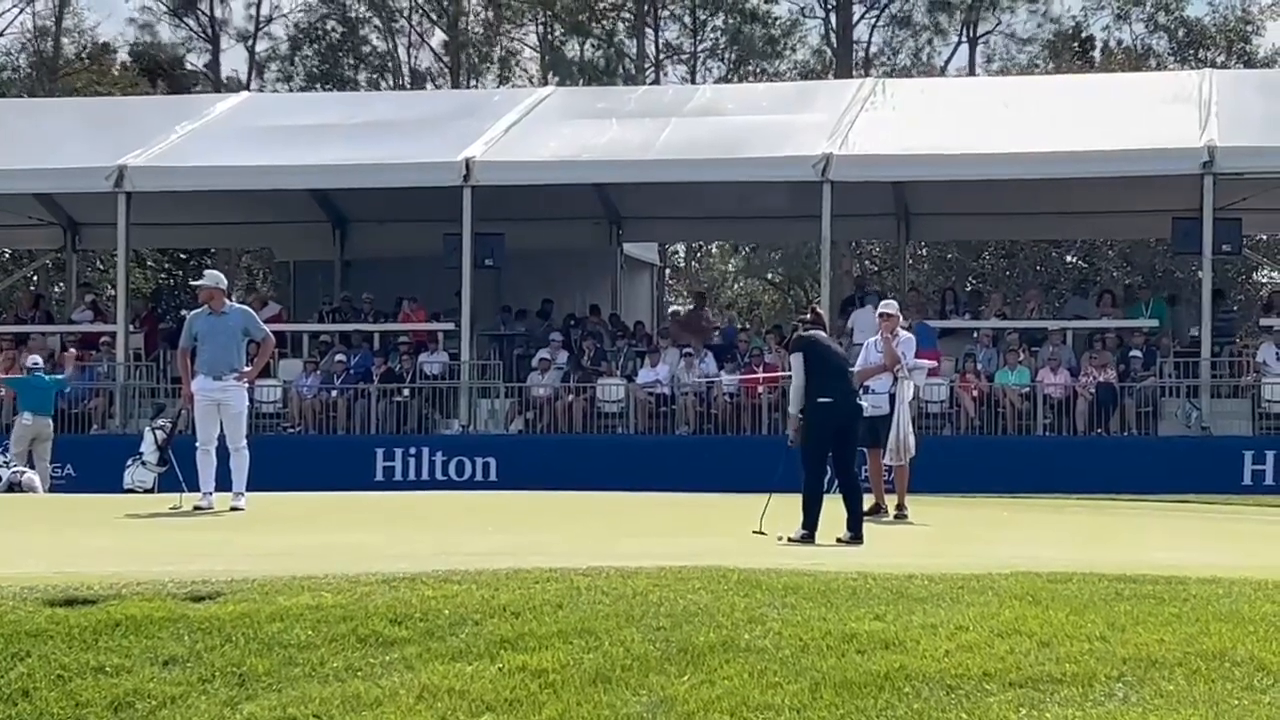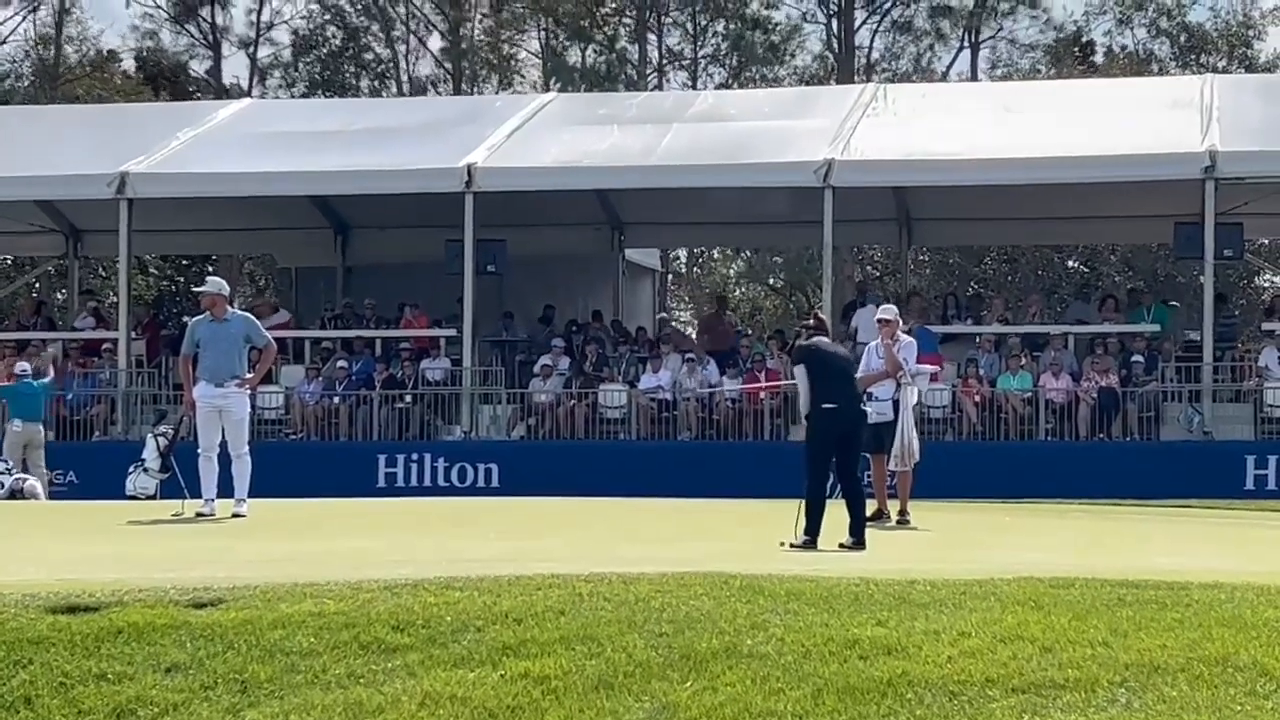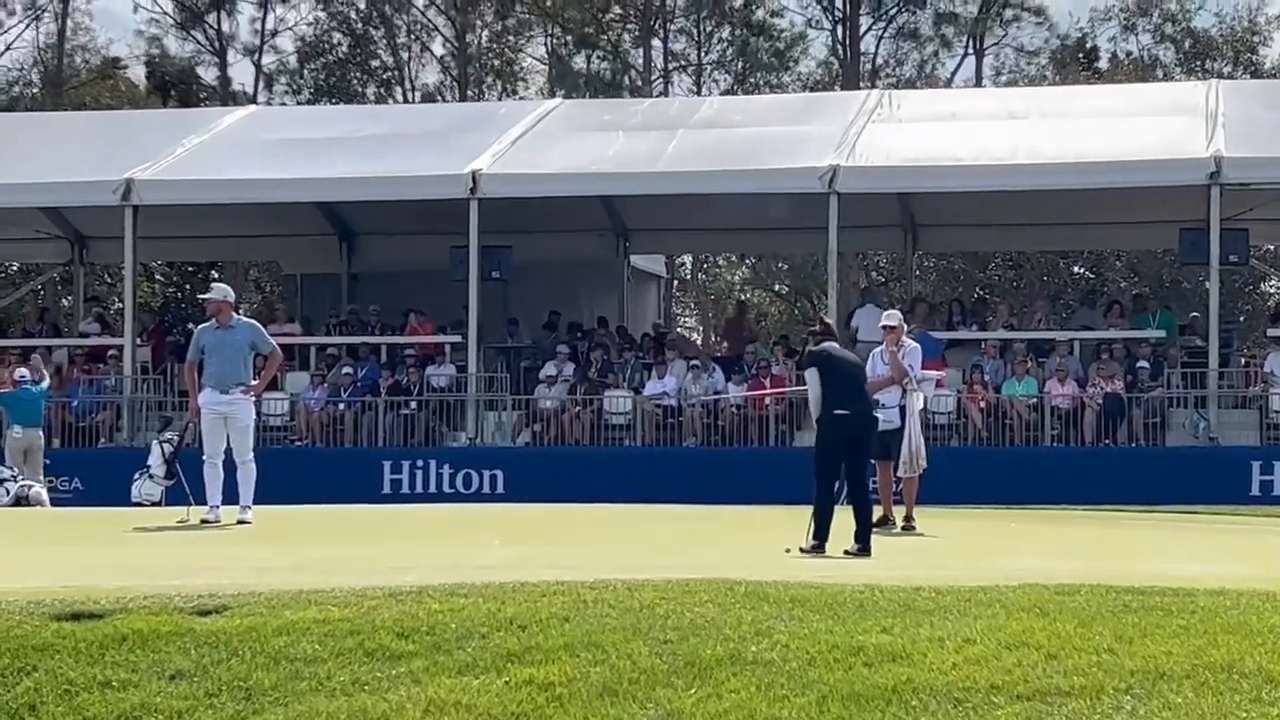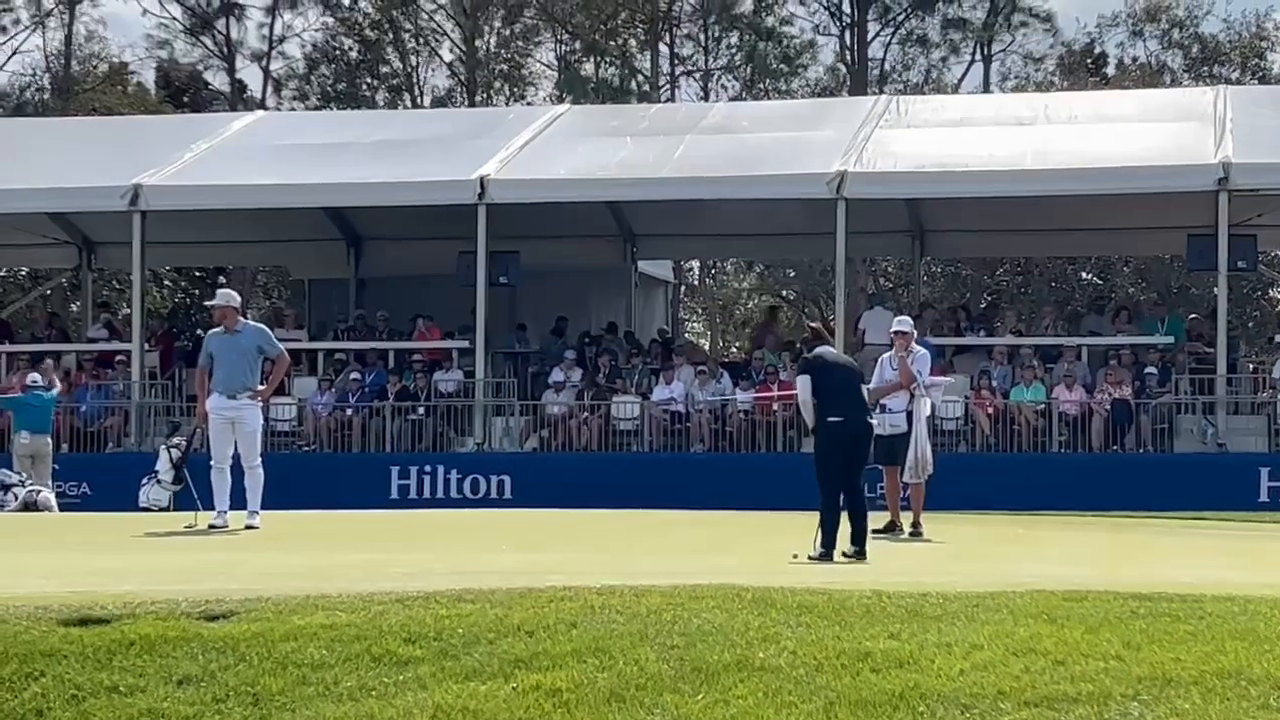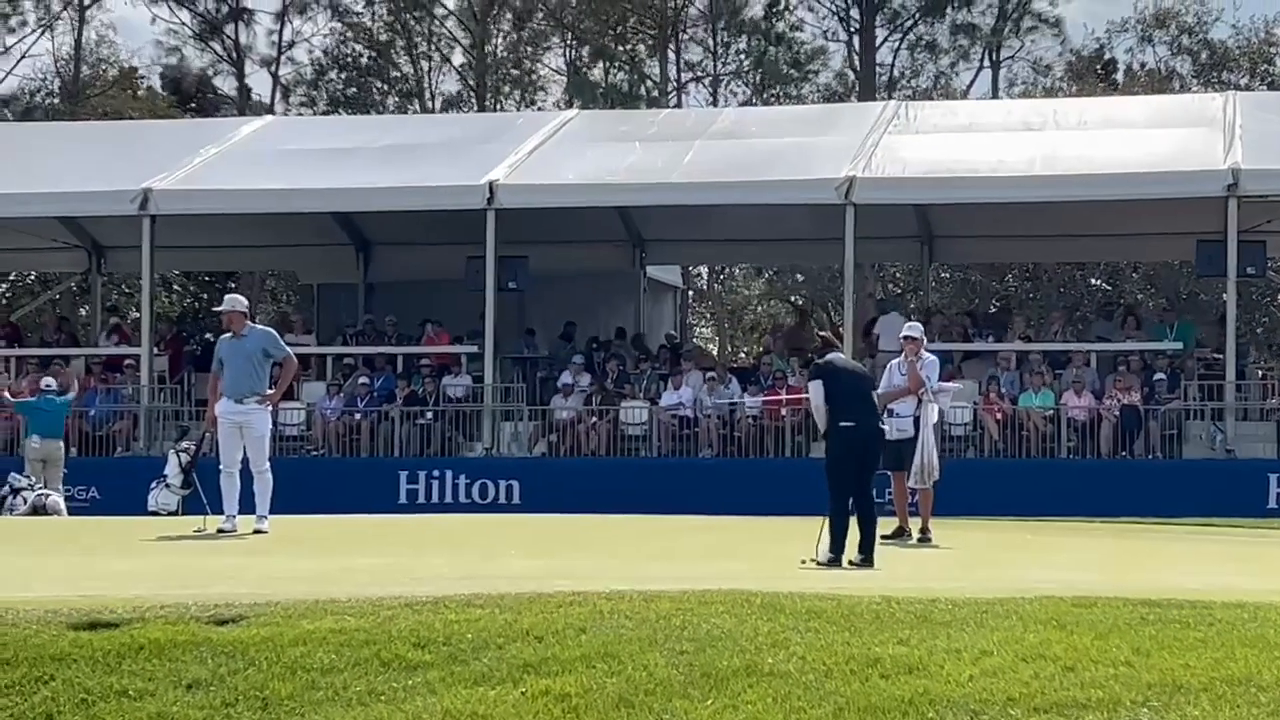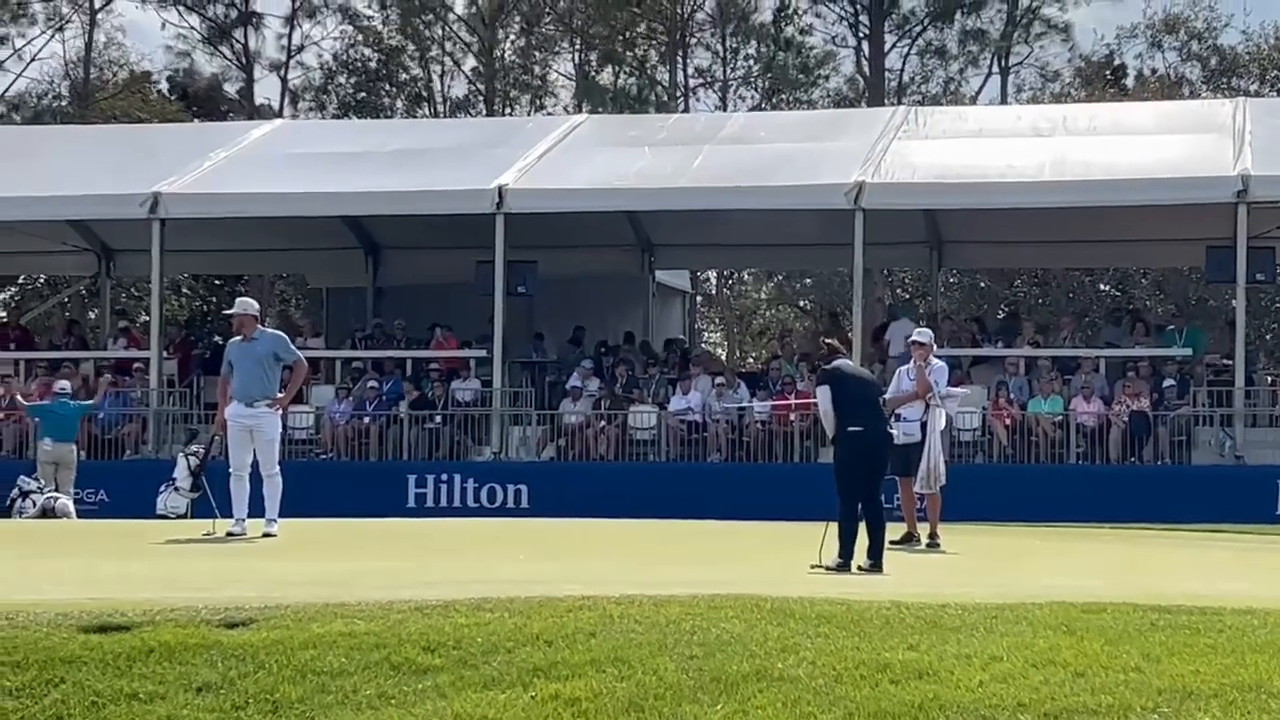
dt=0.4s
person 1, frame 1
left shoulder: (242, 314)
right shoulder: (194, 318)
left elbow: (268, 341)
right elbow: (184, 351)
left wrist: (254, 371)
right wrist: (186, 385)
left hip: (233, 384)
right hip: (203, 385)
left knee: (237, 443)
right knee: (205, 443)
left ankle: (239, 494)
right ankle: (206, 494)
person 1, frame 2
left shoulder: (244, 321)
right shoulder: (196, 325)
left elbow: (270, 347)
right elbow: (185, 358)
left wrist: (256, 378)
right wrist: (188, 391)
left hip: (235, 391)
right hip: (205, 392)
left knee: (239, 450)
right knee: (207, 450)
left ankle: (240, 500)
right ankle: (209, 500)
person 1, frame 3
left shoulder: (249, 328)
right shoulder: (202, 332)
left elbow: (276, 354)
right elbow: (191, 365)
left wrist: (261, 384)
right wrist: (193, 398)
left hip: (240, 398)
right hip: (210, 398)
left knee: (244, 456)
right knee: (212, 457)
left ankle: (246, 507)
right ankle: (213, 507)
person 1, frame 4
left shoulder: (257, 332)
right shoulder: (212, 337)
left elbow: (283, 359)
right elbow: (202, 370)
left wrist: (268, 389)
right wrist: (201, 402)
left hip: (247, 403)
right hip: (218, 403)
left knee: (251, 461)
right knee: (219, 462)
left ankle: (253, 513)
right ankle: (221, 512)
person 1, frame 5
left shoulder: (264, 335)
right shoulder: (223, 342)
left elbow: (291, 362)
right elbow: (215, 375)
left wrist: (277, 394)
right wrist: (211, 406)
left hip: (255, 408)
right hip: (227, 408)
left knee: (260, 466)
right knee: (228, 467)
left ankle: (262, 517)
right ankle: (230, 516)
person 1, frame 6
left shoulder: (275, 339)
right shoulder: (232, 345)
left elbow: (301, 366)
right elbow: (224, 378)
left wrist: (287, 397)
right wrist: (221, 410)
left hip: (266, 411)
right hip: (237, 411)
left knee: (269, 469)
right knee: (238, 470)
left ankle: (271, 520)
right ankle: (239, 520)
person 2, frame 1
left shoulder: (800, 340)
right shoulder: (836, 347)
left elbow: (799, 382)
left wrist: (794, 416)
left hip: (822, 408)
right hip: (850, 407)
left knee: (814, 470)
right knee: (847, 470)
left ankle: (808, 530)
right ankle: (855, 530)
person 2, frame 2
left shoulder: (803, 349)
right shoulder: (843, 352)
left elbow: (805, 391)
right elbow: (852, 384)
left wrist: (807, 419)
left hip: (825, 414)
right hip: (853, 412)
left knee: (816, 476)
right knee: (849, 476)
left ankle: (810, 535)
right ankle: (857, 536)
person 2, frame 3
left shoulder: (813, 355)
right shoulder: (853, 358)
left elbow: (816, 394)
right elbow: (863, 390)
left wrist: (819, 422)
left hip: (837, 420)
right hip: (866, 419)
left knee: (825, 481)
right knee: (857, 481)
left ankle: (818, 540)
right ankle: (862, 542)
person 2, frame 4
left shoulder: (808, 361)
right shoulder: (850, 362)
left elbow: (804, 400)
right elbow: (862, 397)
left wrist: (813, 426)
left hip: (833, 426)
right hip: (862, 425)
left knee: (830, 489)
right knee: (854, 485)
left ankle: (826, 548)
right ankle: (858, 545)
person 2, frame 5
left shoulder: (820, 367)
right shoulder: (861, 369)
left elbow: (818, 405)
right elbow: (873, 402)
left wrist: (826, 432)
left hip: (844, 432)
right hip: (873, 431)
left knee: (839, 494)
right knee: (864, 492)
left ankle: (835, 553)
right ankle: (865, 553)
person 2, frame 6
left shoulder: (827, 373)
right shoulder: (867, 374)
left elbow: (826, 410)
right elbow: (876, 407)
left wrist: (834, 437)
left hip: (852, 437)
right hip: (881, 435)
left knee: (849, 499)
right knee: (873, 497)
left ankle: (844, 558)
right ankle: (875, 559)
person 3, frame 1
left shoulder: (907, 339)
right shoulder: (870, 343)
left elbow: (895, 364)
right elbow: (858, 375)
left wrist: (887, 337)
right wrist: (882, 367)
left hip: (892, 403)
right hip: (869, 404)
right knee: (873, 454)
left ankle: (901, 505)
right ankle: (879, 503)
person 3, frame 2
left shoulder: (907, 343)
right shoulder: (871, 348)
left elbow: (897, 370)
right elbow: (860, 381)
left wrist: (887, 343)
right wrist: (884, 373)
left hip: (896, 409)
right hip: (872, 410)
right knee: (876, 460)
left ankle: (903, 510)
right ankle: (882, 508)
person 3, frame 3
left shoulder: (912, 349)
right shoulder: (876, 354)
left elbow: (902, 377)
left wrist: (893, 349)
right wrist: (890, 380)
left hip: (901, 415)
right hip: (879, 416)
right knee: (882, 467)
left ankle: (909, 516)
right ankle: (887, 515)
person 3, frame 4
left shoulder: (921, 355)
right shoulder: (884, 359)
left elbow: (910, 382)
right elbow: (873, 393)
left wrist: (902, 355)
right wrist: (898, 385)
left hip: (909, 421)
right hip: (885, 422)
right knee: (889, 472)
left ankle: (916, 522)
right ankle: (895, 521)
person 3, frame 5
left shoulder: (930, 362)
right shoulder: (893, 365)
left elbow: (918, 387)
right elbow: (881, 397)
left wrist: (912, 359)
right wrist: (906, 390)
left hip: (916, 426)
right hip: (893, 427)
right knee: (897, 478)
left ankle: (925, 528)
right ankle: (903, 527)
person 3, frame 6
left shoulder: (939, 367)
right shoulder: (902, 371)
left elbow: (926, 391)
right elbow: (889, 402)
left wrist: (920, 364)
right wrist: (913, 395)
left hip: (923, 432)
right hip: (901, 432)
right knee: (904, 483)
left ankle: (933, 533)
right ankle: (912, 532)
